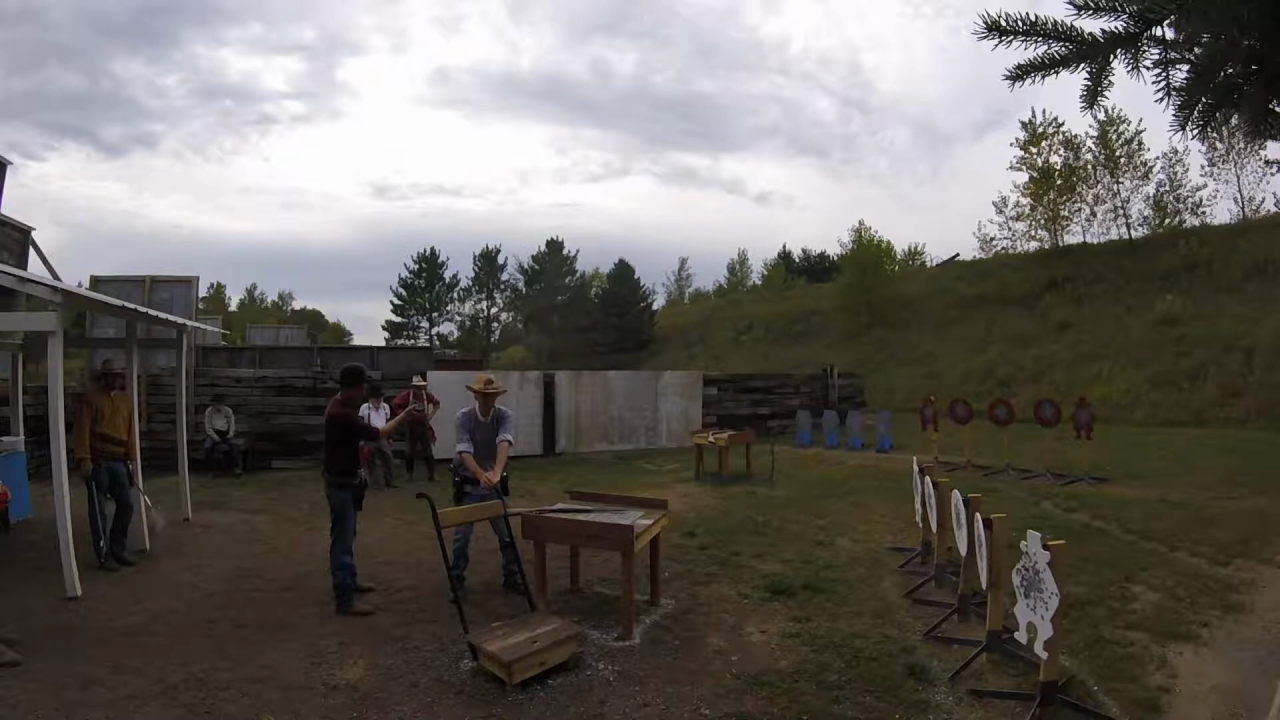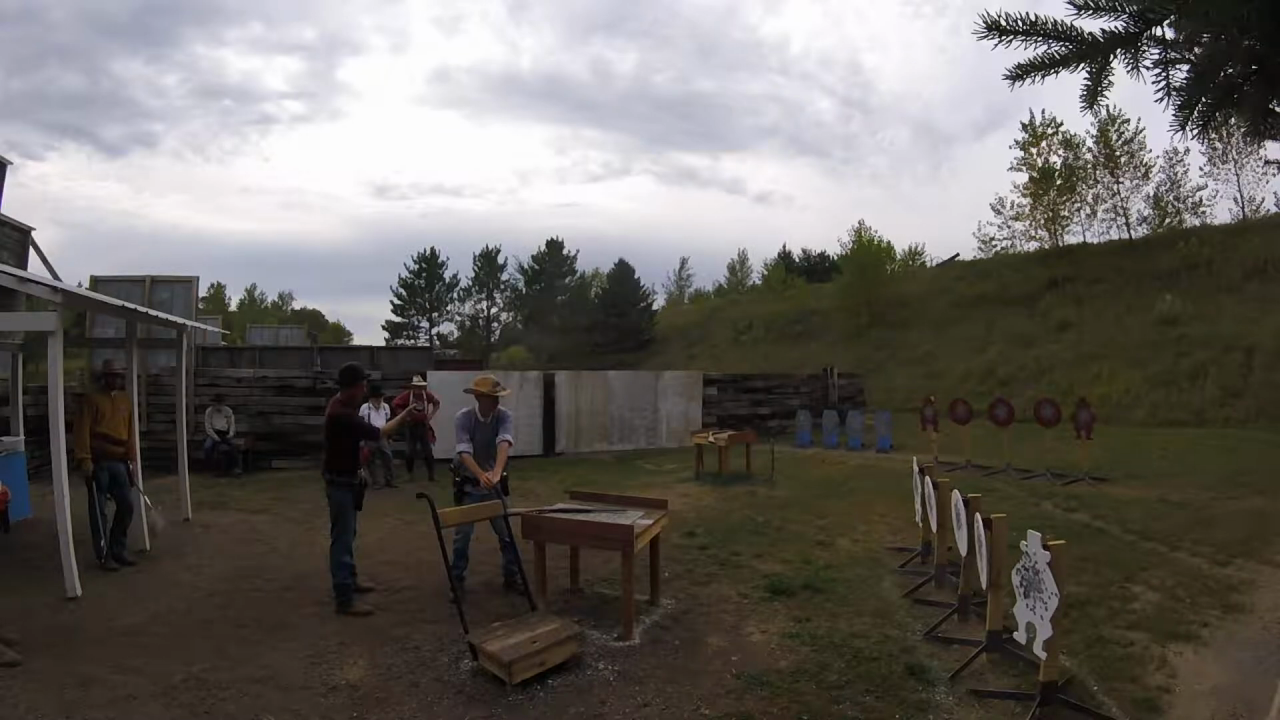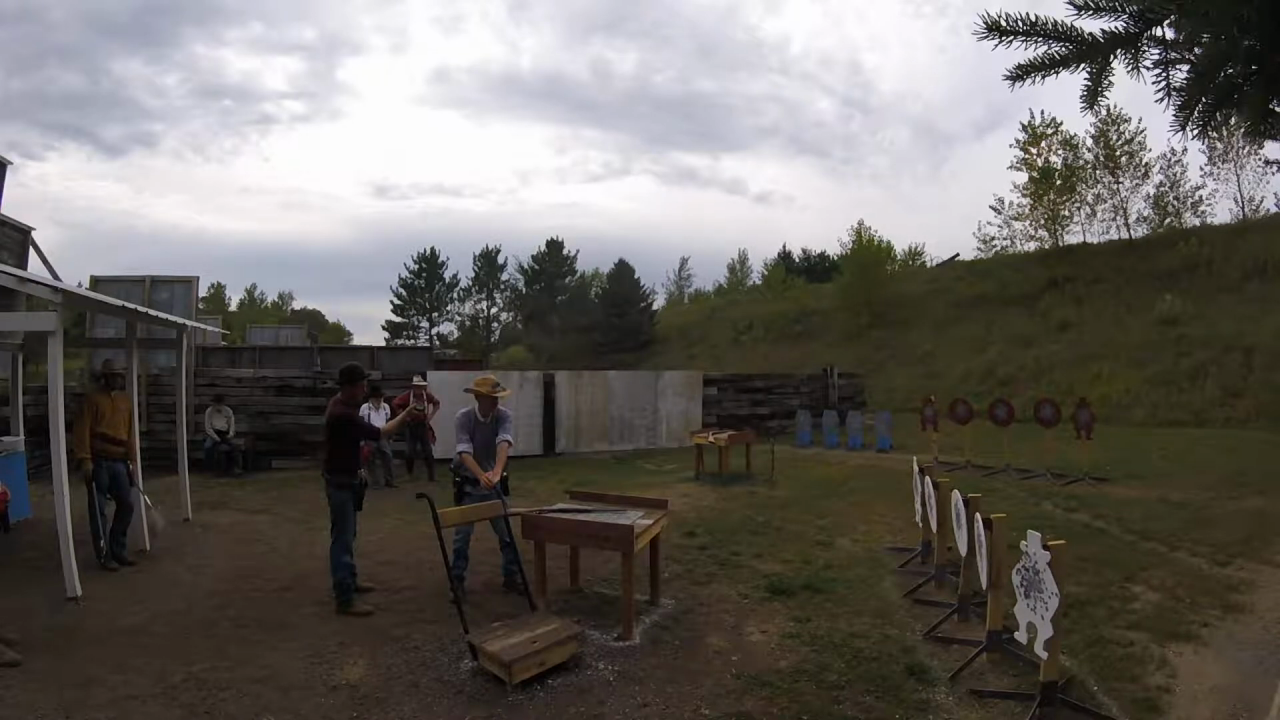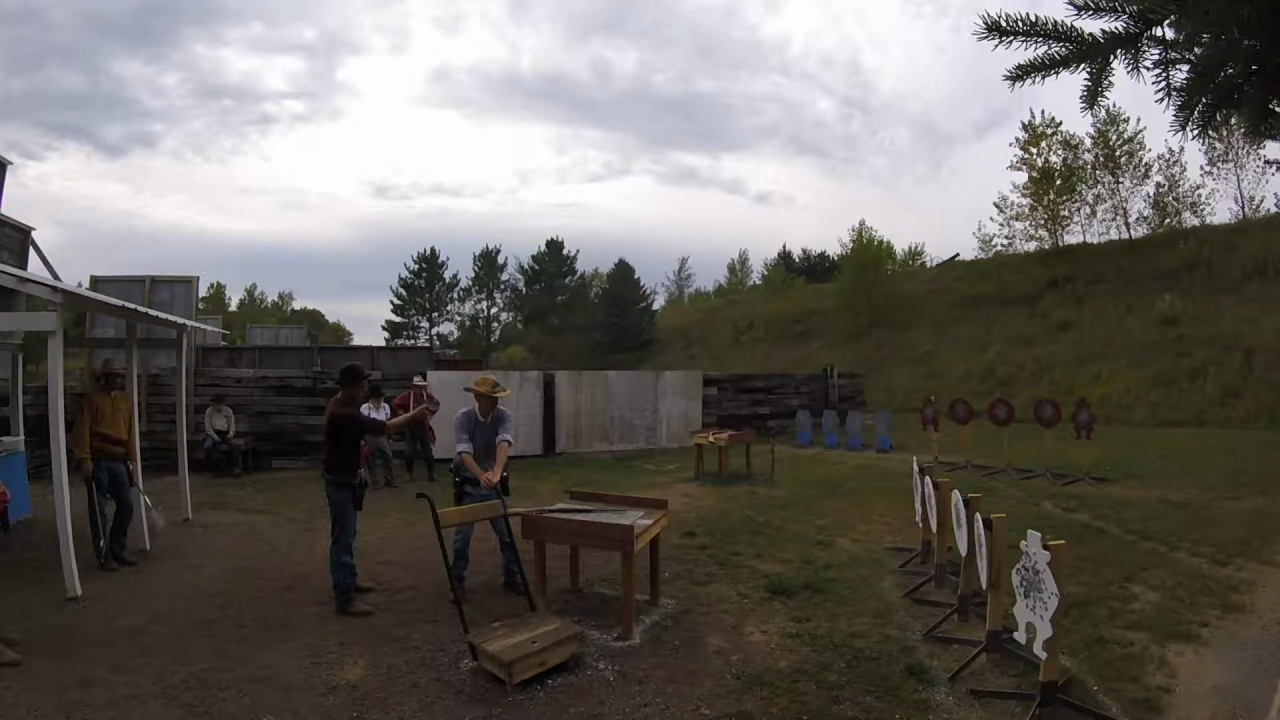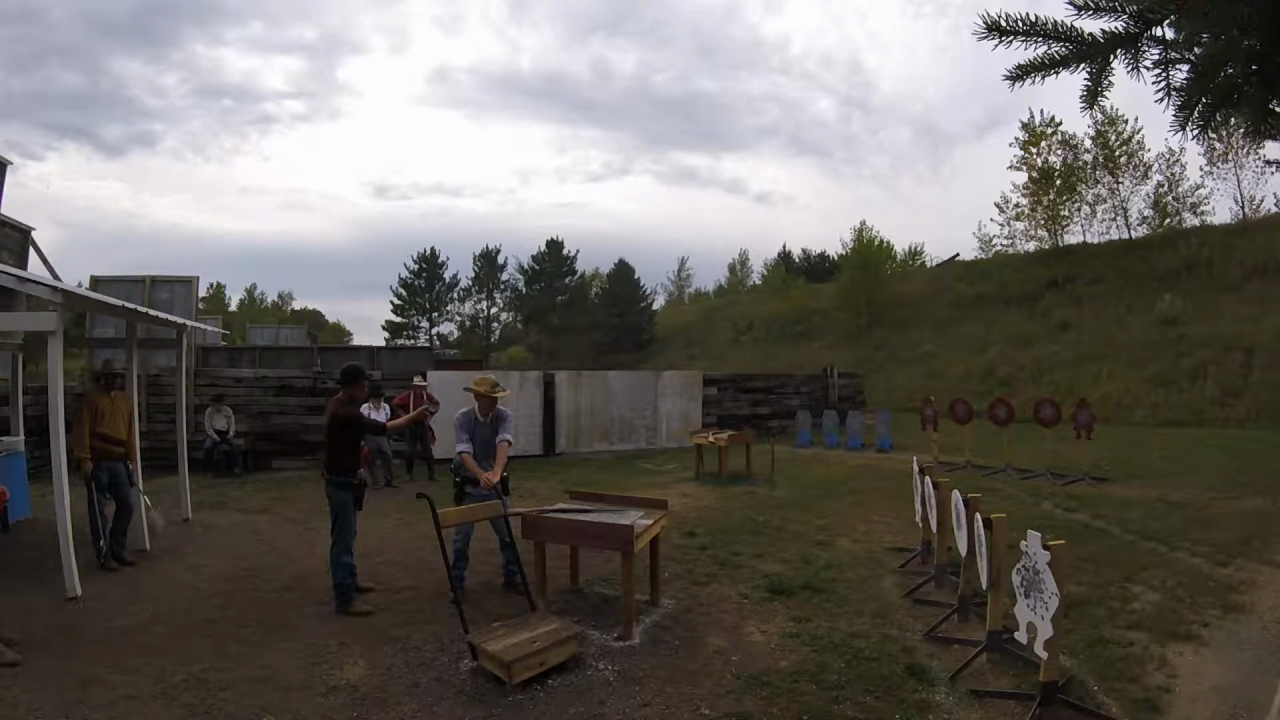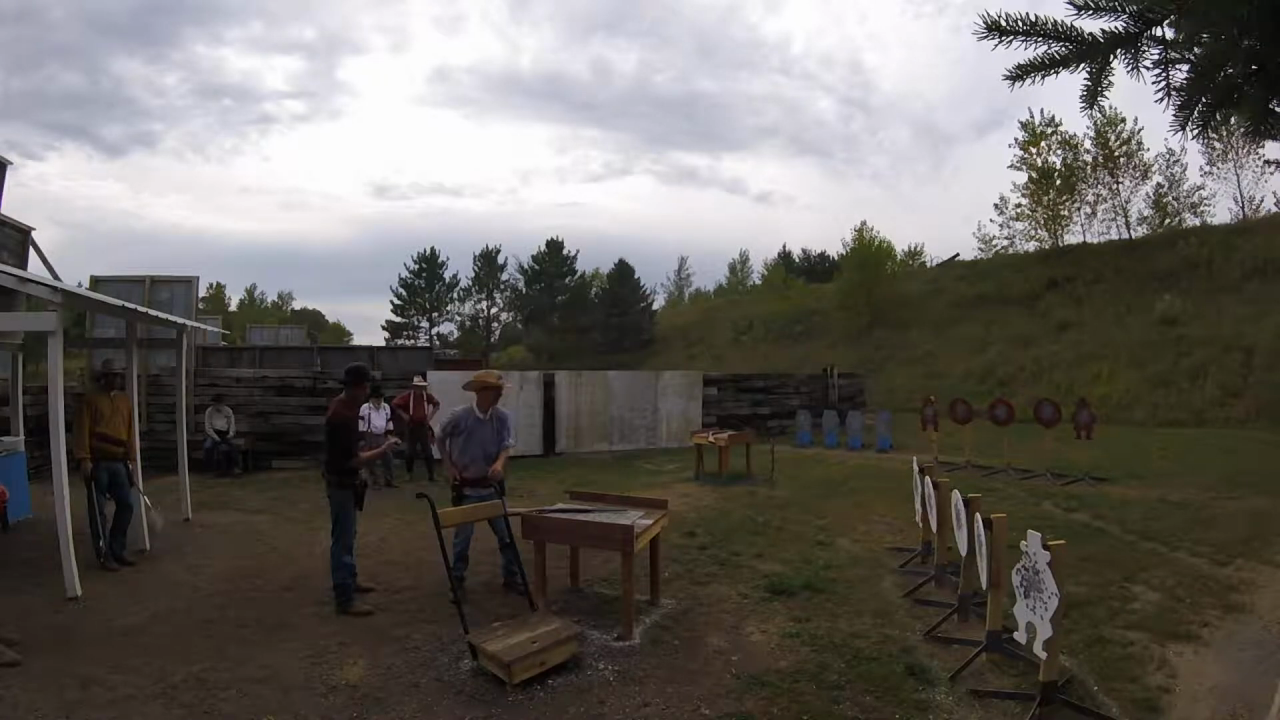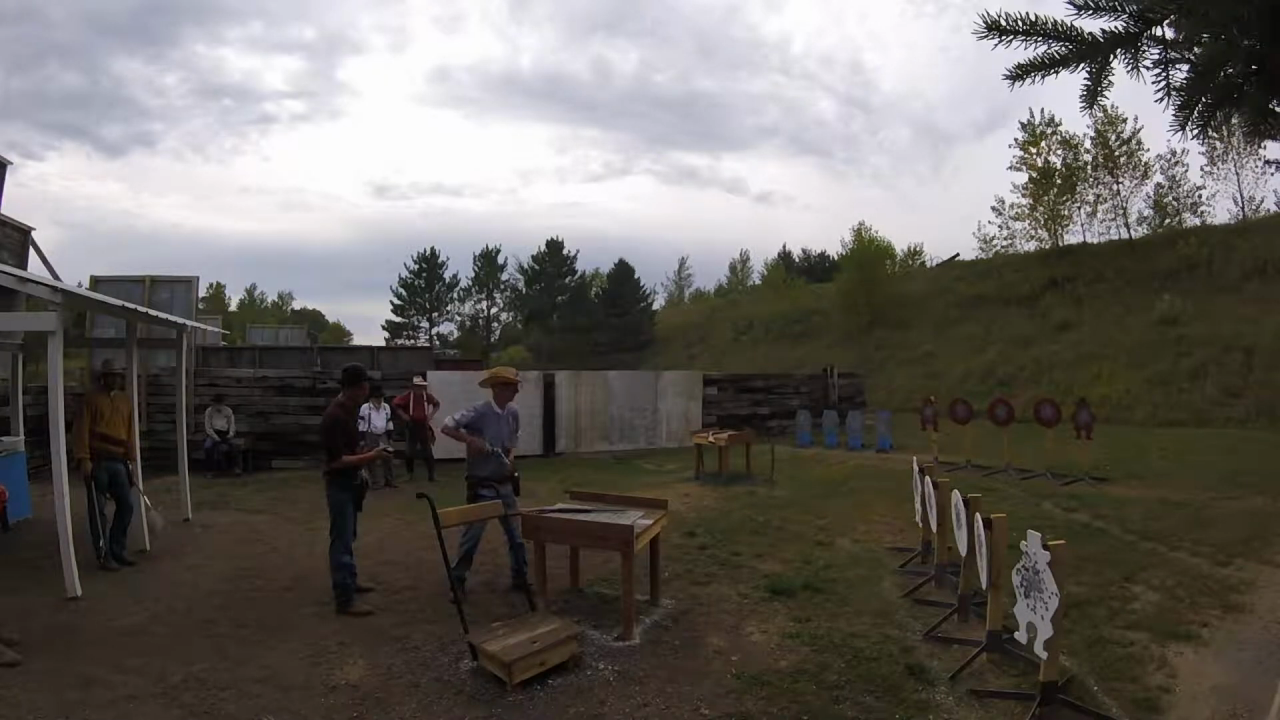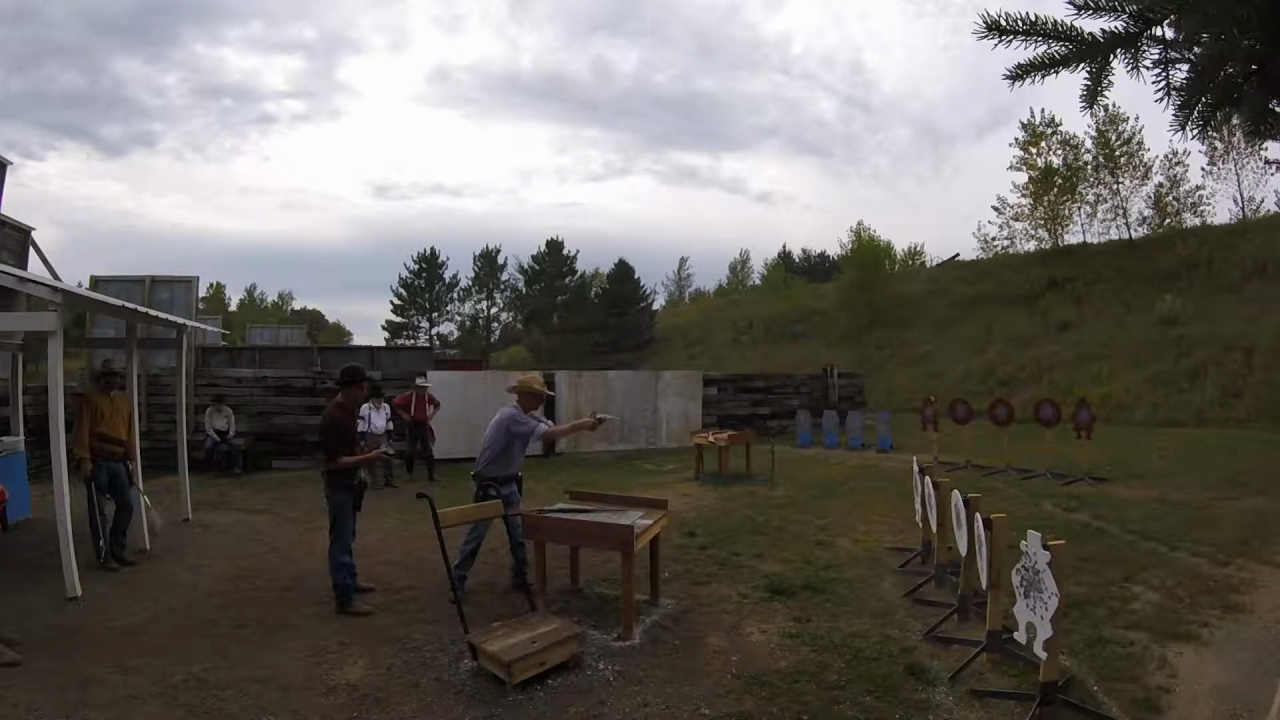
dt=0.5s
person 1, frame 1
left shoulder: (342, 406)
right shoulder: (341, 414)
right elbow: (377, 434)
right wrist: (405, 416)
left hip: (346, 478)
right hip: (340, 482)
left knee: (347, 535)
right knee: (342, 539)
left ankle: (349, 580)
right ankle: (344, 600)
person 1, frame 2
left shoulder: (342, 406)
right shoulder: (341, 414)
right elbow: (378, 434)
right wrist: (405, 416)
left hip: (346, 478)
right hip: (340, 482)
left knee: (347, 535)
right knee: (342, 539)
left ankle: (350, 580)
right ankle: (344, 600)
person 1, frame 3
left shoulder: (342, 405)
right shoulder: (342, 414)
right elbow: (379, 433)
right wrist: (406, 416)
left hip: (347, 477)
right hip: (340, 481)
left knee: (348, 535)
right knee: (342, 538)
left ankle: (350, 580)
right ankle: (344, 600)
person 1, frame 4
left shoulder: (340, 405)
right shoulder: (343, 414)
right elbow: (383, 428)
right wrist: (414, 415)
left hip: (346, 478)
right hip: (340, 482)
left knee: (347, 535)
right knee: (342, 538)
left ankle: (349, 580)
right ankle: (344, 600)
person 1, frame 5
left shoulder: (340, 404)
right shoulder: (344, 414)
right elbow: (382, 428)
right wrist: (415, 416)
left hip: (346, 478)
right hip: (340, 482)
left knee: (348, 535)
right knee: (342, 539)
left ankle: (350, 580)
right ankle: (345, 600)
person 1, frame 6
left shoulder: (346, 407)
right shoulder: (340, 416)
right elbow: (353, 459)
left wrist: (363, 449)
right wrist: (383, 450)
left hip: (349, 481)
right hip: (341, 483)
left knee: (347, 536)
right knee: (342, 539)
left ankle: (350, 579)
right ankle: (344, 600)
person 1, frame 7
left shoulder: (350, 409)
right shoulder: (334, 417)
right elbow: (336, 460)
left wrist: (365, 454)
right wrist: (369, 457)
left hip: (350, 481)
right hip: (339, 484)
left knee: (348, 536)
right knee: (341, 540)
left ankle: (350, 580)
right ankle: (344, 600)
person 1, frame 8
left shoulder: (350, 410)
right shoulder: (333, 417)
right elbow: (335, 461)
left wrist: (364, 455)
right wrist: (368, 458)
left hip: (350, 482)
right hip: (338, 484)
left knee: (348, 537)
right knee: (341, 540)
left ankle: (350, 580)
right ankle: (344, 599)
person 2, frame 1
left shoulder: (504, 415)
right shoulder: (463, 417)
left elbow: (504, 444)
right elbow: (464, 452)
left wrist: (496, 472)
right wrist: (481, 475)
left hip: (495, 484)
right hip: (468, 484)
left knee: (506, 533)
right knee: (462, 535)
left ankle: (511, 577)
right ankle: (457, 581)
person 2, frame 2
left shoulder: (504, 415)
right shoulder: (463, 417)
left elbow: (504, 444)
right elbow: (464, 452)
left wrist: (496, 472)
right wrist: (481, 476)
left hip: (495, 483)
right hip: (469, 484)
left knee: (506, 532)
right knee: (462, 535)
left ankle: (511, 577)
right ankle: (457, 582)
person 2, frame 3
left shoulder: (504, 416)
right shoulder: (463, 418)
left elbow: (503, 445)
right elbow: (464, 453)
left wrist: (496, 472)
right wrist: (481, 475)
left hip: (495, 483)
right hip: (469, 485)
left knee: (506, 533)
right knee: (462, 535)
left ankle: (511, 577)
right ankle: (457, 582)
person 2, frame 4
left shoulder: (504, 416)
right shoulder: (463, 418)
left elbow: (503, 444)
right elbow: (464, 453)
left wrist: (496, 472)
right wrist: (481, 475)
left hip: (494, 484)
right hip: (469, 485)
left knee: (506, 533)
right knee: (462, 535)
left ankle: (511, 577)
right ankle: (457, 582)
person 2, frame 5
left shoulder: (504, 416)
right shoulder: (463, 418)
left elbow: (503, 444)
right elbow: (464, 453)
left wrist: (496, 472)
right wrist: (481, 475)
left hip: (495, 485)
right hip: (469, 486)
left knee: (507, 533)
right knee: (462, 535)
left ankle: (511, 577)
right ankle: (457, 582)
person 2, frame 6
left shoulder: (503, 417)
right shoulder: (459, 416)
left elbow: (507, 446)
right elbow: (440, 439)
left wrist: (500, 463)
right wrist: (448, 465)
left hip: (491, 486)
right hip: (466, 488)
left knee: (505, 534)
right knee: (463, 536)
left ankle: (511, 578)
right ankle: (457, 582)
person 2, frame 7
left shoulder: (513, 412)
right shoulder: (479, 412)
right elbow: (447, 427)
left wrist: (511, 455)
right wrist: (471, 441)
left hip: (505, 484)
right hip: (482, 486)
left knee: (515, 534)
right knee: (472, 535)
left ankle: (520, 578)
right ankle: (458, 580)
person 2, frame 8
left shoulder: (527, 415)
right shoulder: (511, 416)
left elbow: (552, 428)
right elbow: (549, 434)
left wrist: (584, 423)
right wrist: (580, 425)
left hip: (509, 484)
right hip: (488, 485)
left knee: (518, 534)
right knee: (477, 534)
left ankle: (520, 578)
right ankle: (458, 580)
person 3, frame 1
left shoulder: (125, 400)
right shoulder: (92, 399)
right elbow: (81, 430)
left wrist: (131, 459)
right wrist: (84, 459)
left hip: (118, 462)
right hip: (98, 462)
left knee: (126, 506)
right knee: (98, 510)
left ankle: (118, 550)
right ankle: (104, 556)
person 3, frame 2
left shoulder: (125, 400)
right shoulder: (92, 399)
right elbow: (82, 431)
left wrist: (131, 459)
right wrist: (84, 460)
left hip: (118, 462)
right hip: (98, 462)
left knee: (127, 506)
right knee: (99, 510)
left ankle: (117, 550)
right ankle: (104, 555)
person 3, frame 3
left shoulder: (125, 400)
right shoulder: (93, 399)
right elbow: (82, 430)
left wrist: (131, 459)
right wrist: (84, 460)
left hip: (118, 462)
right hip: (98, 462)
left knee: (126, 505)
right knee: (98, 510)
left ankle: (118, 550)
right ankle: (104, 555)
person 3, frame 4
left shoulder: (125, 399)
right shoulder: (92, 398)
right elbow: (82, 430)
left wrist: (131, 459)
right wrist: (84, 459)
left hip: (118, 462)
right hip: (98, 462)
left knee: (126, 506)
right knee: (98, 510)
left ankle: (118, 550)
right ankle: (104, 555)
person 3, frame 5
left shoulder: (125, 400)
right shoulder: (92, 398)
right elbow: (82, 430)
left wrist: (130, 458)
right wrist: (84, 459)
left hip: (118, 462)
right hip: (97, 462)
left knee: (126, 506)
right knee: (98, 510)
left ankle: (117, 550)
right ankle: (104, 555)
person 3, frame 6
left shoulder: (125, 400)
right shoulder: (91, 399)
right elbow: (81, 430)
left wrist: (130, 459)
right wrist: (83, 459)
left hip: (118, 462)
right hip: (97, 462)
left knee: (126, 506)
right knee: (98, 510)
left ankle: (117, 550)
right ankle: (104, 556)
person 3, frame 7
left shoulder: (125, 400)
right shoulder: (92, 399)
right elbow: (81, 430)
left wrist: (130, 458)
right wrist: (83, 459)
left hip: (118, 462)
right hip: (97, 462)
left knee: (126, 506)
right knee: (98, 510)
left ankle: (117, 550)
right ankle: (104, 555)
person 3, frame 8
left shoulder: (124, 401)
right shoulder: (91, 398)
right elbow: (81, 429)
left wrist: (130, 458)
right wrist: (83, 459)
left hip: (118, 462)
right hip: (97, 462)
left knee: (126, 506)
right knee: (98, 510)
left ankle: (117, 550)
right ankle: (104, 556)
